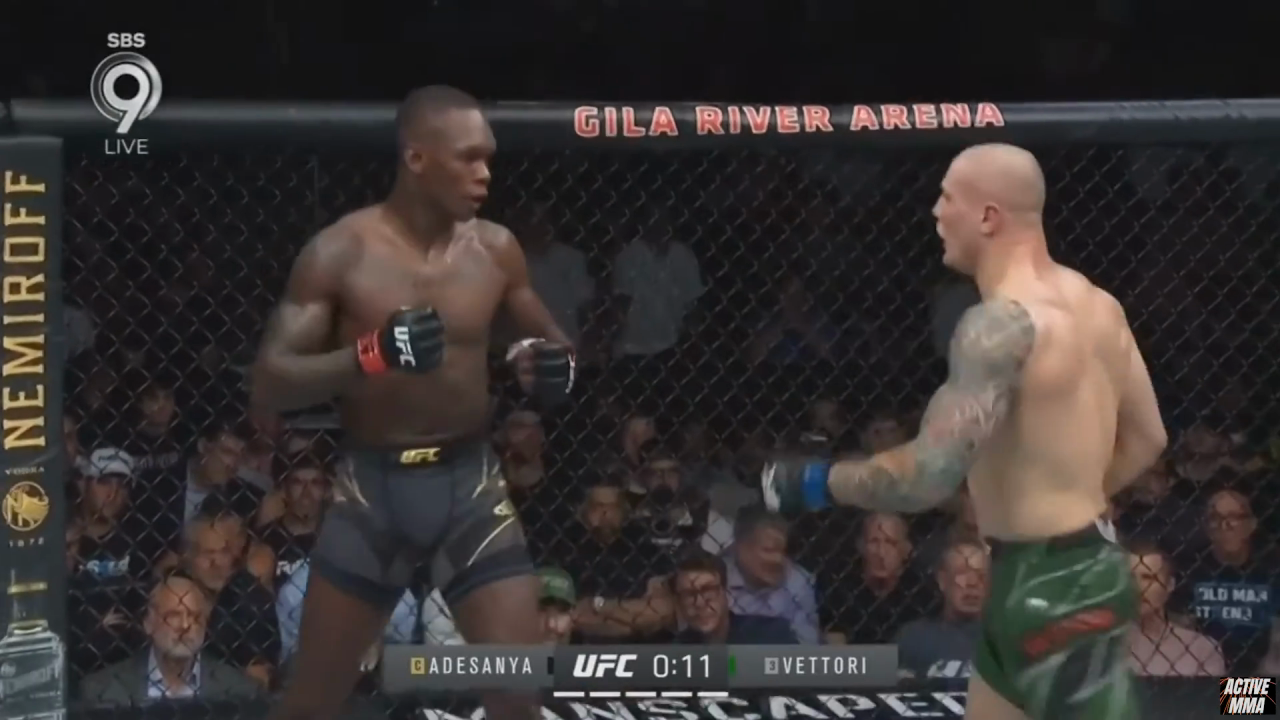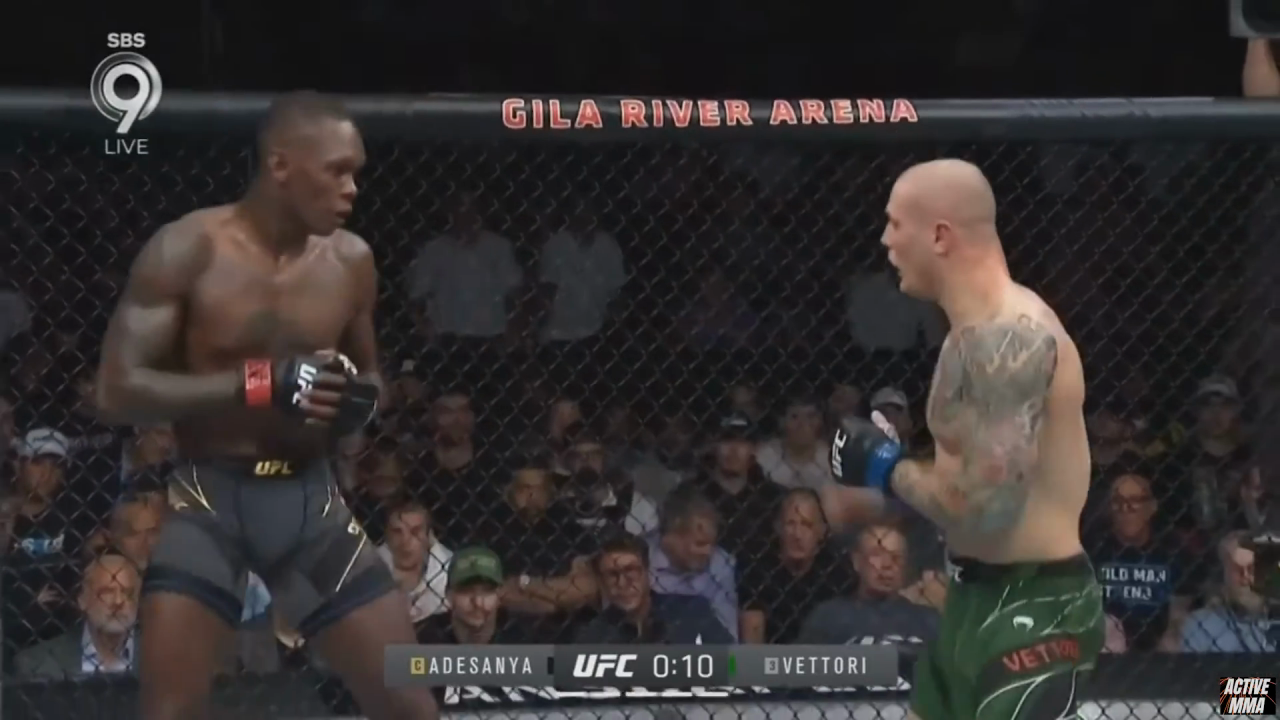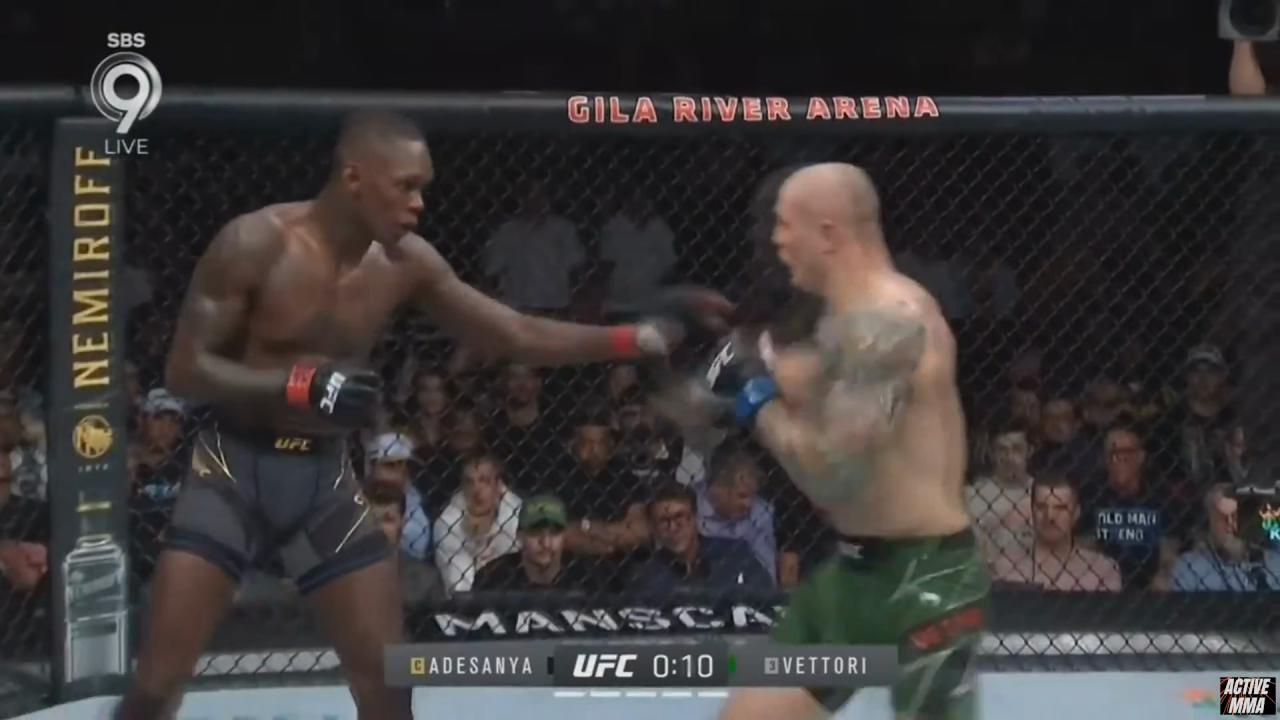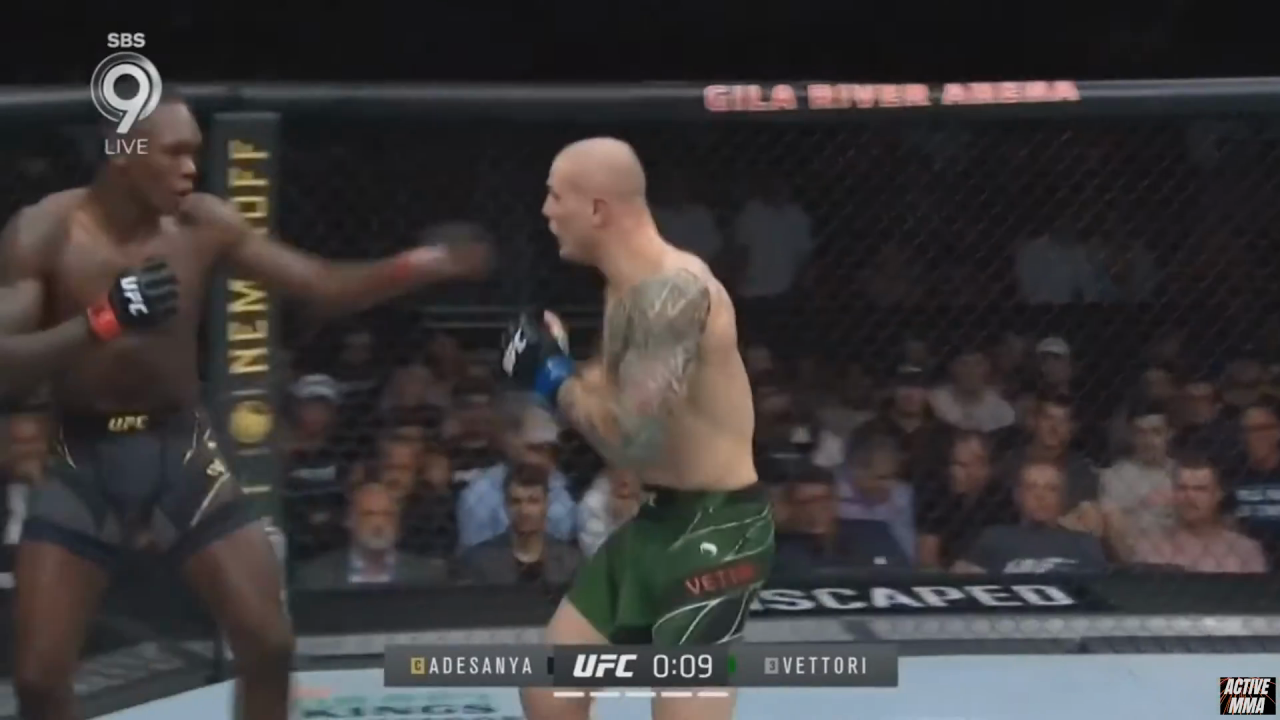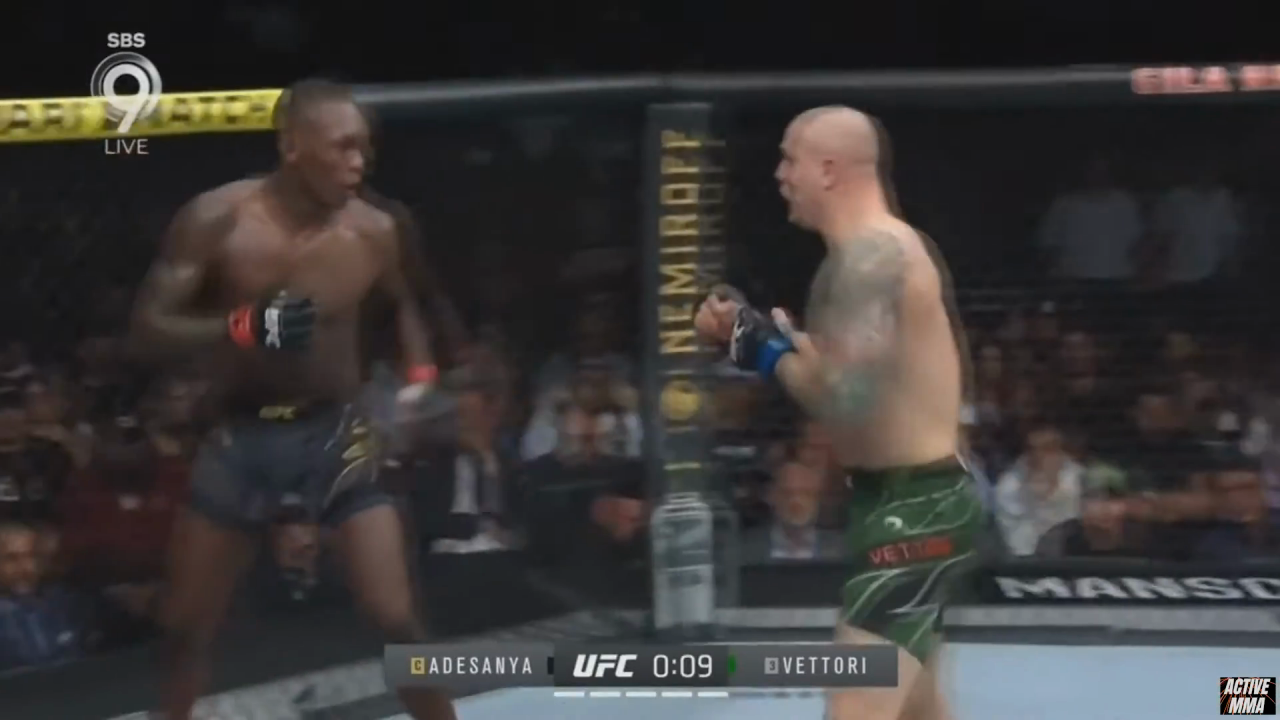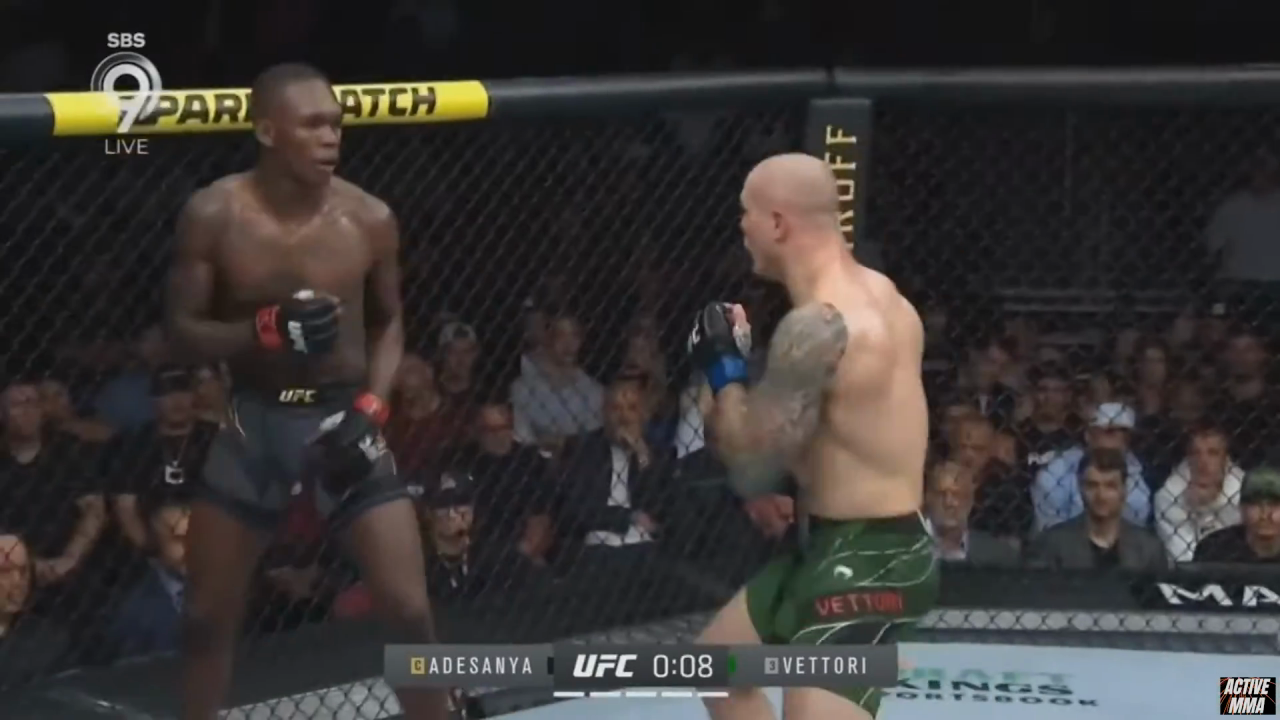
dt=0.5s
person 1, frame 1
left shoulder: (495, 248)
right shoulder: (339, 252)
left elbow: (550, 342)
right elbow: (268, 385)
left wrist: (552, 367)
right wrist: (370, 354)
left hip: (469, 482)
right hip: (371, 486)
person 1, frame 2
left shoulder: (351, 260)
right shoulder: (186, 251)
right elbow: (117, 391)
left wrist: (362, 401)
right wrist: (259, 385)
left hip: (312, 498)
right hip: (211, 498)
person 1, frame 3
left shoulder: (408, 262)
right shoulder: (255, 243)
left elbow: (516, 335)
right elbow: (183, 369)
left wrist: (644, 335)
right wrist: (301, 385)
left hip: (324, 474)
right hip: (232, 466)
person 1, frame 4
left shoulder: (203, 223)
left elbow: (322, 286)
left wrist: (420, 264)
right wrist: (103, 321)
left hip: (179, 446)
right hip: (85, 458)
left knee: (267, 645)
person 1, frame 5
left shoulder: (371, 231)
right shoulder: (214, 219)
left elbow: (402, 305)
right elbow: (147, 328)
left wrist: (419, 375)
right wrist: (245, 328)
left hip: (334, 432)
right hip: (242, 434)
left knee: (396, 620)
right knee: (186, 625)
person 1, frame 6
left shoulder: (369, 218)
right shoulder: (212, 213)
left elbow: (389, 324)
right elbow: (182, 333)
left wrist: (369, 410)
right wrist: (270, 329)
left hip: (342, 420)
right hip: (254, 422)
left knee: (409, 612)
right knee: (207, 619)
person 2, frame 1
left shoulder: (1002, 324)
right shoulder: (1090, 302)
left elbow: (929, 475)
right elbow: (1147, 436)
left wrist: (817, 482)
left hip: (1052, 585)
right hip: (1069, 568)
person 2, frame 2
left shoulder: (1009, 340)
right shoulder: (980, 330)
left elbow: (986, 511)
left wrist: (885, 467)
right wrist: (881, 496)
left hip: (1036, 611)
right hip: (977, 599)
person 2, frame 3
left shoulder: (886, 326)
right shoulder: (849, 314)
left elbow: (834, 477)
right elbow: (806, 377)
left wrist: (752, 399)
right wrist: (713, 396)
left hip: (927, 582)
right hip: (857, 569)
person 2, frame 4
left shoulder: (670, 290)
right shoulder: (631, 285)
left elbow: (631, 442)
left wrist: (549, 374)
left hip: (712, 532)
right hip: (661, 525)
person 2, frame 5
left shoulder: (871, 256)
right shoulder: (880, 248)
left elbow: (845, 399)
right elbow: (838, 357)
left wrist: (773, 354)
right wrist: (750, 326)
left hip: (914, 510)
right hip: (908, 502)
person 2, frame 6
left shoulder: (819, 326)
right shoulder: (871, 290)
left elbow: (752, 471)
left wrist: (723, 368)
left hip: (869, 561)
right hip: (835, 547)
